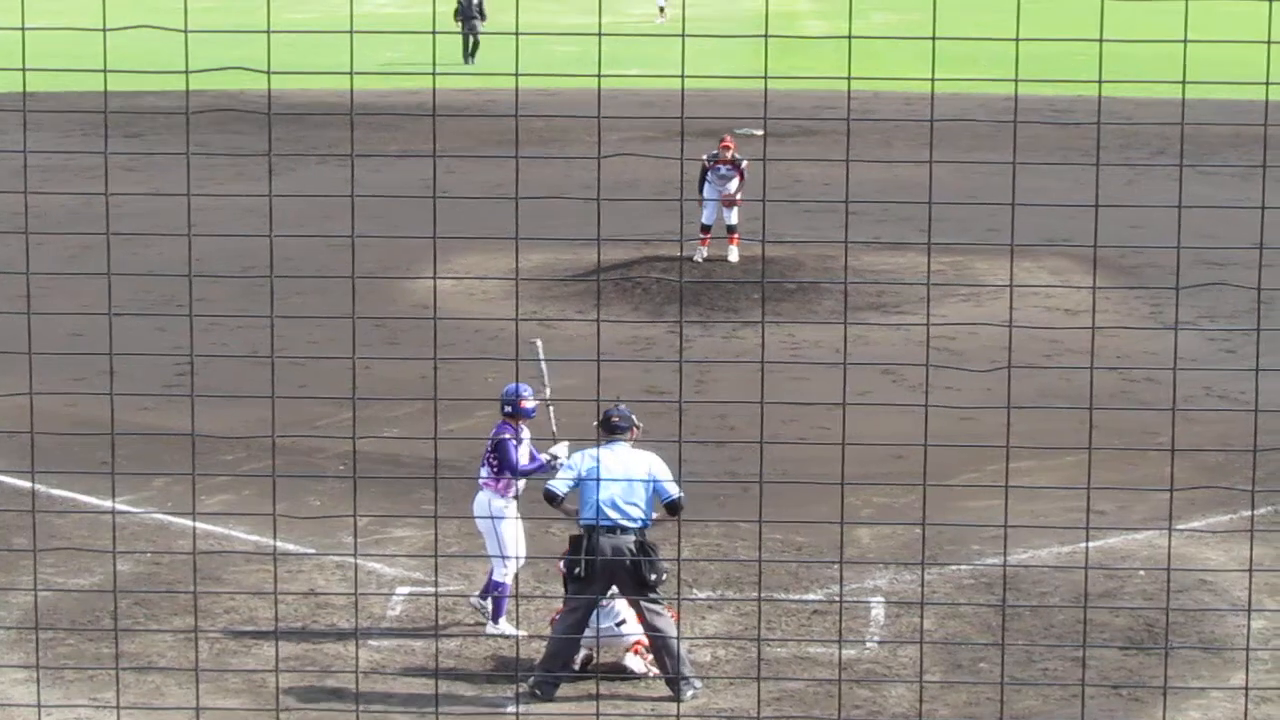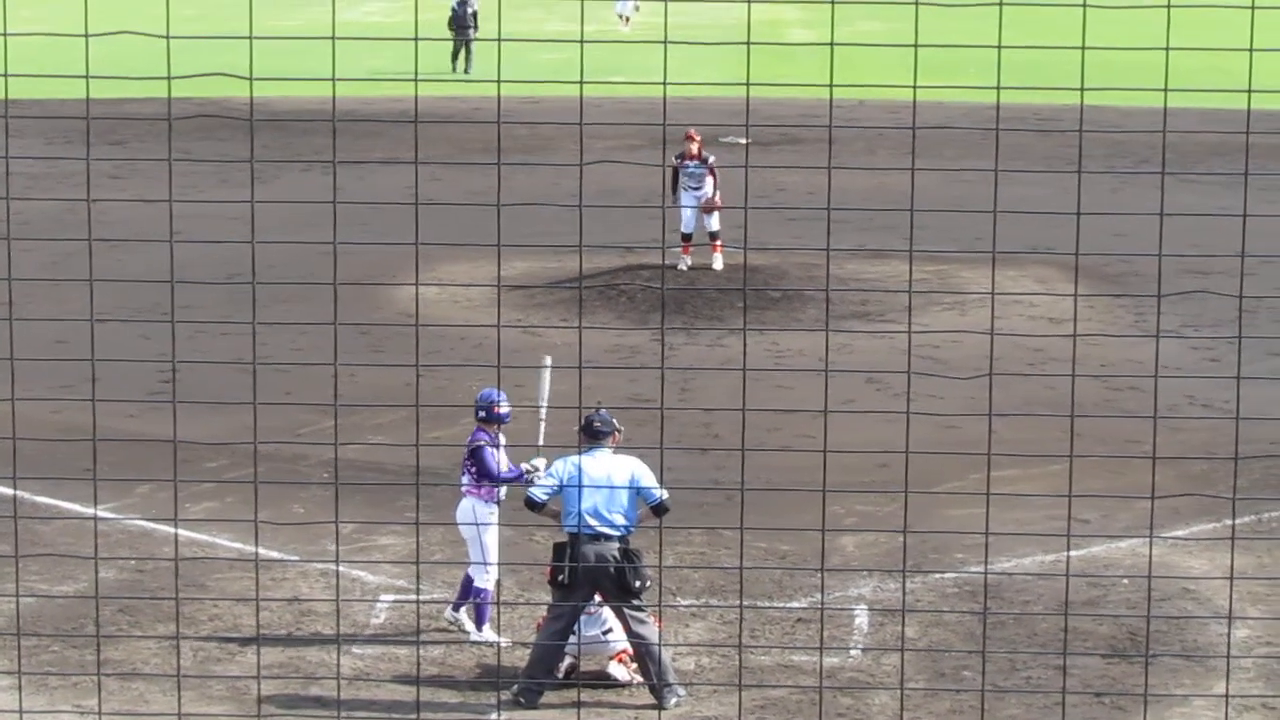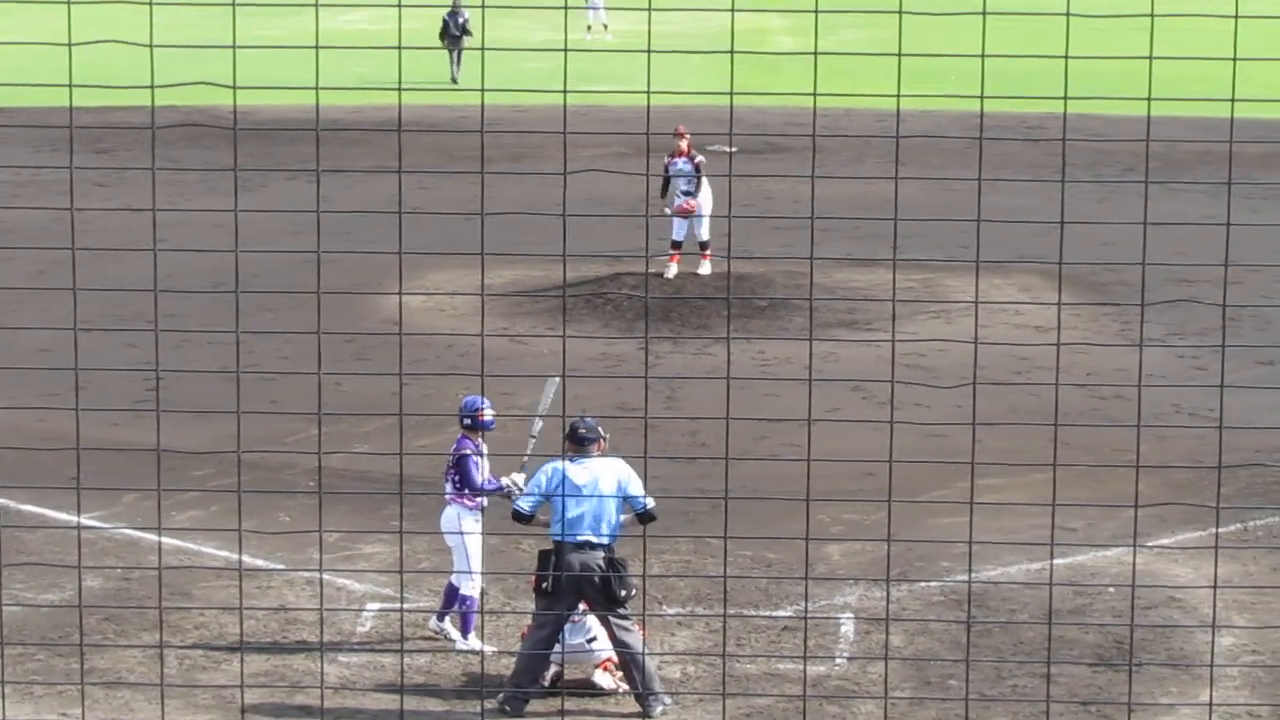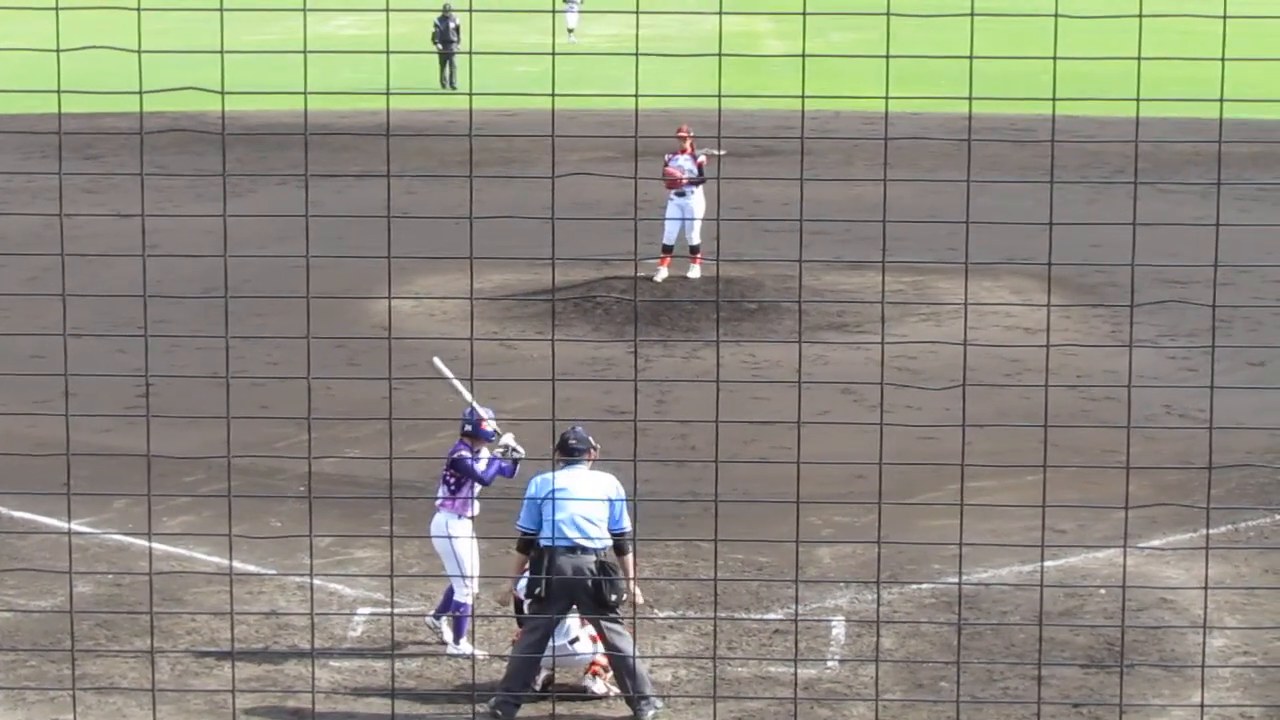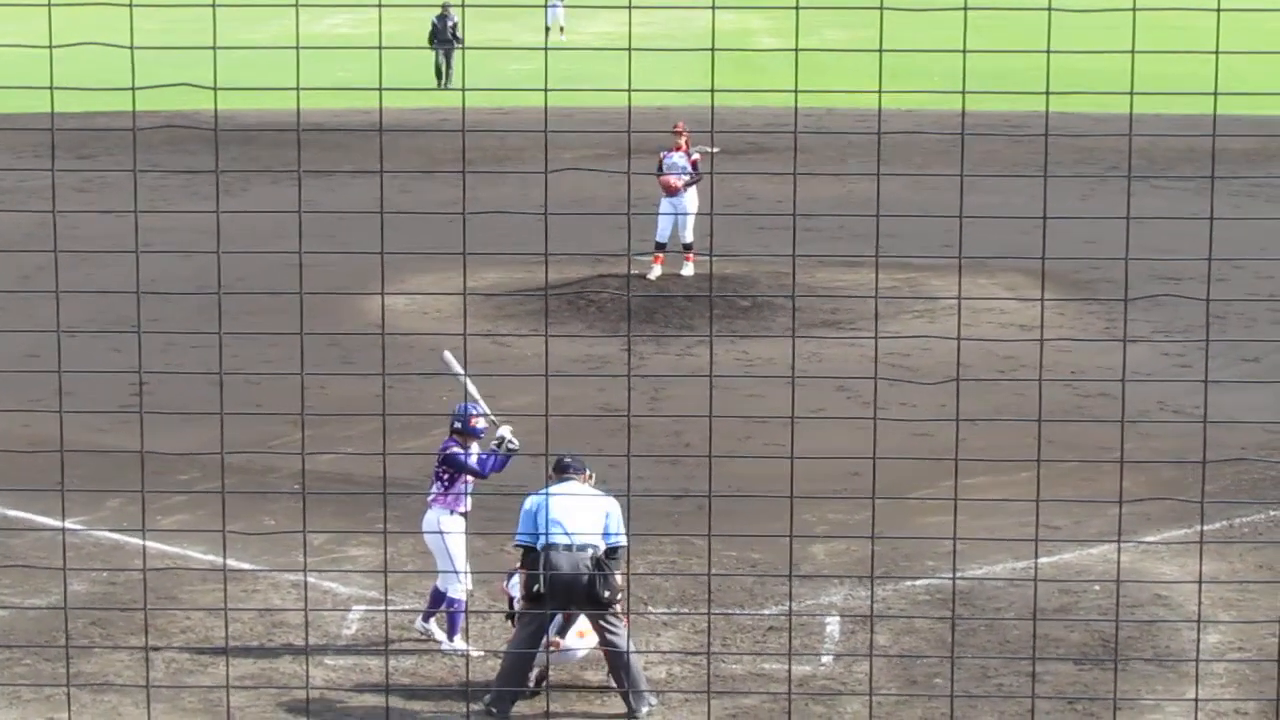
dt=0.5s
person 1, frame 1
left shoulder: (583, 458)
right shoulder: (649, 460)
left elbow: (552, 494)
right elbow: (675, 504)
left wrist: (576, 514)
left hip: (593, 545)
right hip: (632, 546)
left knee: (572, 615)
right knee: (655, 615)
left ankle: (545, 682)
right ankle: (683, 682)
person 1, frame 2
left shoulder: (565, 465)
right shoulder: (631, 465)
left elbow: (532, 501)
right elbow: (662, 505)
left wrist: (562, 516)
right wrist: (632, 518)
left hip: (576, 553)
right hip: (615, 554)
left knee: (556, 623)
right knee: (639, 623)
left ankle: (529, 690)
right ankle: (667, 690)
person 1, frame 3
left shoulder: (552, 471)
right shoulder: (618, 469)
left elbow: (520, 514)
right elbow: (647, 513)
left hip: (562, 562)
right hip: (600, 563)
left knee: (541, 632)
right knee: (624, 632)
person 1, frame 4
left shoulder: (541, 483)
right shoulder: (608, 483)
left elbow: (527, 539)
right elbow: (622, 540)
left wrist: (516, 579)
right wrist: (631, 581)
left hip: (552, 566)
right hip: (592, 567)
left knee: (532, 636)
right knee: (617, 636)
person 1, frame 5
left shoulder: (536, 499)
right shoulder: (606, 500)
left elbow: (528, 553)
right elbow: (615, 552)
left wrist: (526, 595)
right wrist: (612, 590)
left hip: (550, 565)
right hip: (590, 566)
left knee: (526, 634)
right knee: (615, 634)
person 2, frame 1
left shoulder: (521, 431)
right shoulder: (504, 435)
left elbow: (534, 462)
right elbow: (517, 470)
left wrist: (554, 460)
right wrist: (547, 456)
left hip: (506, 503)
right hip: (494, 504)
left knee: (516, 558)
right knee: (506, 564)
left ankle: (483, 597)
right ankle: (497, 623)
person 2, frame 2
left shoulder: (495, 437)
right shoulder: (480, 441)
left elbow: (506, 470)
right elbow: (496, 477)
left wrist: (529, 471)
right wrist: (527, 468)
left hip: (486, 509)
right hip: (477, 510)
left knee: (480, 566)
right knee: (487, 570)
left ankle: (456, 611)
right ankle: (481, 630)
person 2, frame 3
left shoulder: (478, 445)
right shoulder: (465, 449)
left elbow: (484, 479)
right elbow: (476, 488)
left wrist: (507, 484)
right wrist: (508, 483)
left hip: (470, 517)
right hip: (461, 517)
left knee: (462, 573)
right knee: (472, 578)
left ankle: (441, 620)
right ankle: (466, 639)
person 2, frame 4
left shoulder: (481, 452)
right shoulder: (460, 454)
left elbow: (507, 472)
right elbow: (485, 478)
left wrist: (515, 455)
right wrist: (501, 449)
left hip: (462, 523)
right hip: (450, 524)
left knee: (465, 579)
right knee: (466, 584)
left ankle: (438, 617)
right ankle: (458, 644)
person 2, frame 5
left shoulder: (470, 448)
right shoulder: (451, 451)
left elbow: (493, 467)
right elbow: (481, 472)
left wrist: (507, 450)
right wrist: (498, 443)
left hip: (453, 520)
right hip: (442, 521)
left knee: (449, 577)
right knee: (459, 580)
left ankle: (426, 621)
right ankle: (452, 640)
